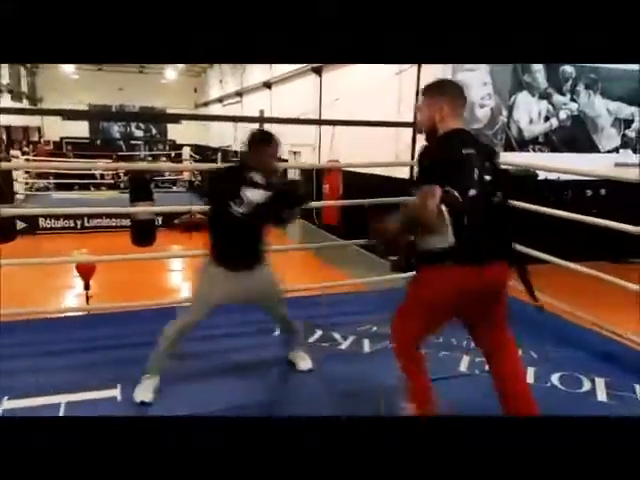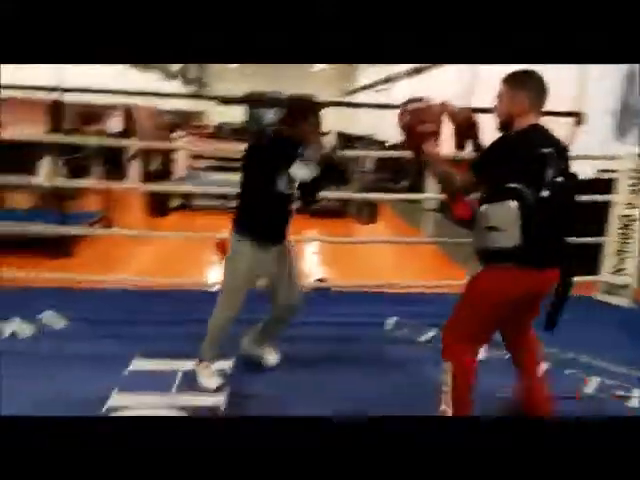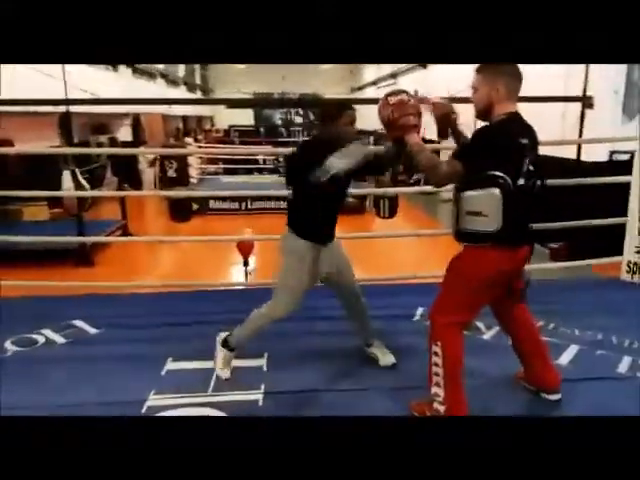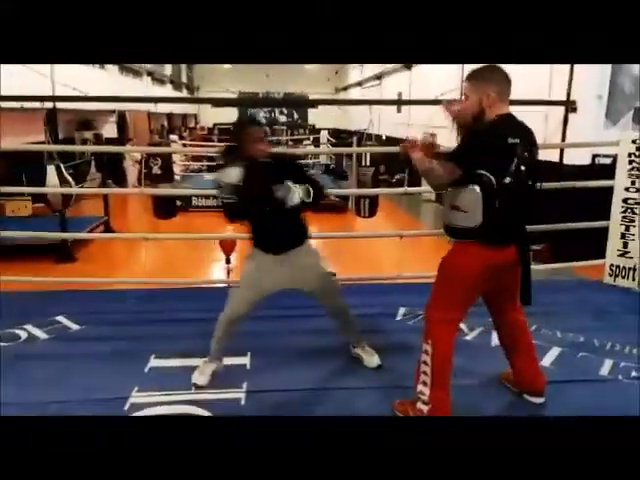
dt=0.5s
person 1, frame 1
left shoulder: (437, 153)
right shoulder: (484, 151)
left elbow: (427, 209)
left wrist: (398, 224)
left hip: (450, 270)
right hip: (492, 266)
left knee: (405, 335)
right knee: (500, 347)
left ankle: (423, 410)
right ankle: (525, 412)
person 1, frame 2
left shoulder: (511, 147)
right shoulder: (555, 148)
left elbow: (457, 188)
left wrist: (429, 148)
left hip: (509, 270)
right hip: (547, 268)
left knee: (458, 341)
right knee: (516, 332)
left ankle: (456, 411)
right ankle: (535, 404)
person 1, frame 3
left shoulder: (492, 135)
right shoulder: (523, 133)
left elbow: (441, 175)
left wrist: (411, 137)
right wrist: (453, 129)
left hip: (487, 250)
right hip: (515, 245)
left knee: (445, 322)
right knee: (512, 310)
left ankle: (448, 408)
right ankle: (545, 380)
person 1, frame 4
left shoulder: (483, 136)
right shoulder: (524, 135)
left elbow: (442, 178)
left wrist: (416, 154)
right wrist: (465, 126)
left hip: (476, 248)
right hip: (511, 245)
left knee: (440, 320)
right knee: (509, 311)
left ankle: (431, 407)
right ankle: (531, 382)
person 2, frame 1
left shoulder: (269, 183)
right shoulder: (222, 179)
left elbow: (282, 218)
right elbow: (222, 221)
left wrist: (290, 198)
right wrist: (252, 196)
left hip: (255, 266)
right hip: (221, 267)
left knee: (280, 313)
right knee: (185, 322)
left ankle: (295, 348)
right ankle: (151, 374)
person 2, frame 2
left shoulder: (295, 152)
right shoulder: (261, 149)
left elbow: (305, 195)
right elbow: (268, 193)
left wrist: (323, 170)
right wrist: (305, 167)
left hip: (277, 242)
right hip: (249, 242)
left knee: (290, 304)
right knee: (228, 308)
left ankle: (257, 342)
right ankle: (205, 361)
person 2, frame 3
left shoulder: (341, 149)
right shoulder: (310, 150)
left elbow: (377, 166)
right wrist: (346, 159)
left hip: (326, 241)
right hip: (302, 242)
left knee: (352, 295)
right knee: (281, 307)
left ankle: (370, 342)
right ankle: (229, 343)
person 2, frame 4
left shoulder: (285, 165)
right shoulder: (236, 172)
left elbow: (318, 194)
right elbow: (233, 215)
left wrist: (299, 193)
right wrist: (229, 185)
left hip: (298, 251)
right hip: (264, 254)
left knee: (335, 303)
right knee: (233, 312)
left ankle: (358, 344)
right ankle: (213, 358)
